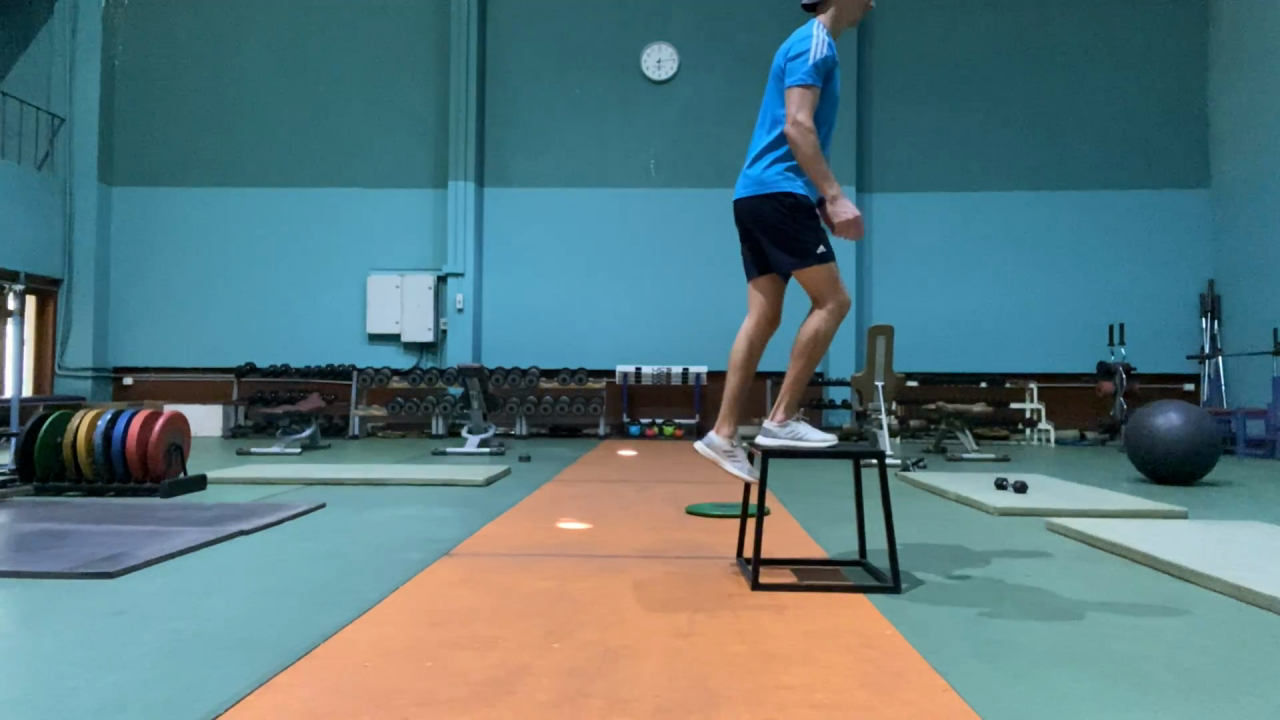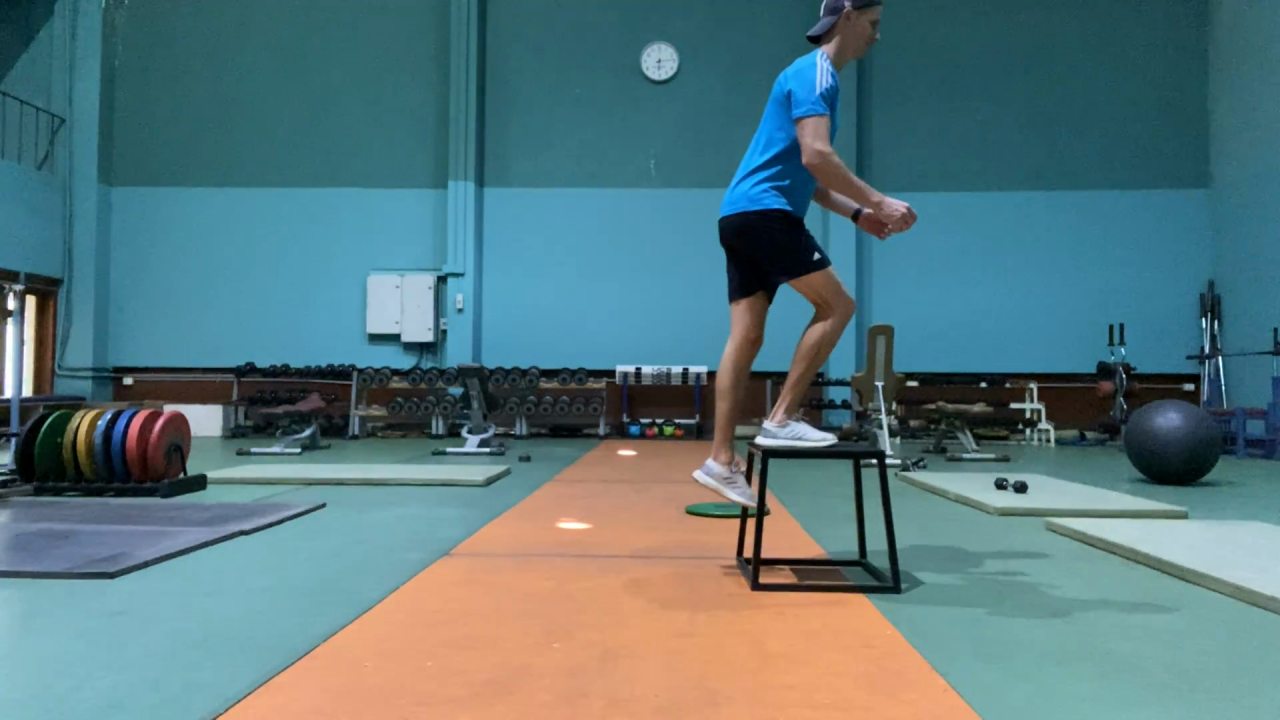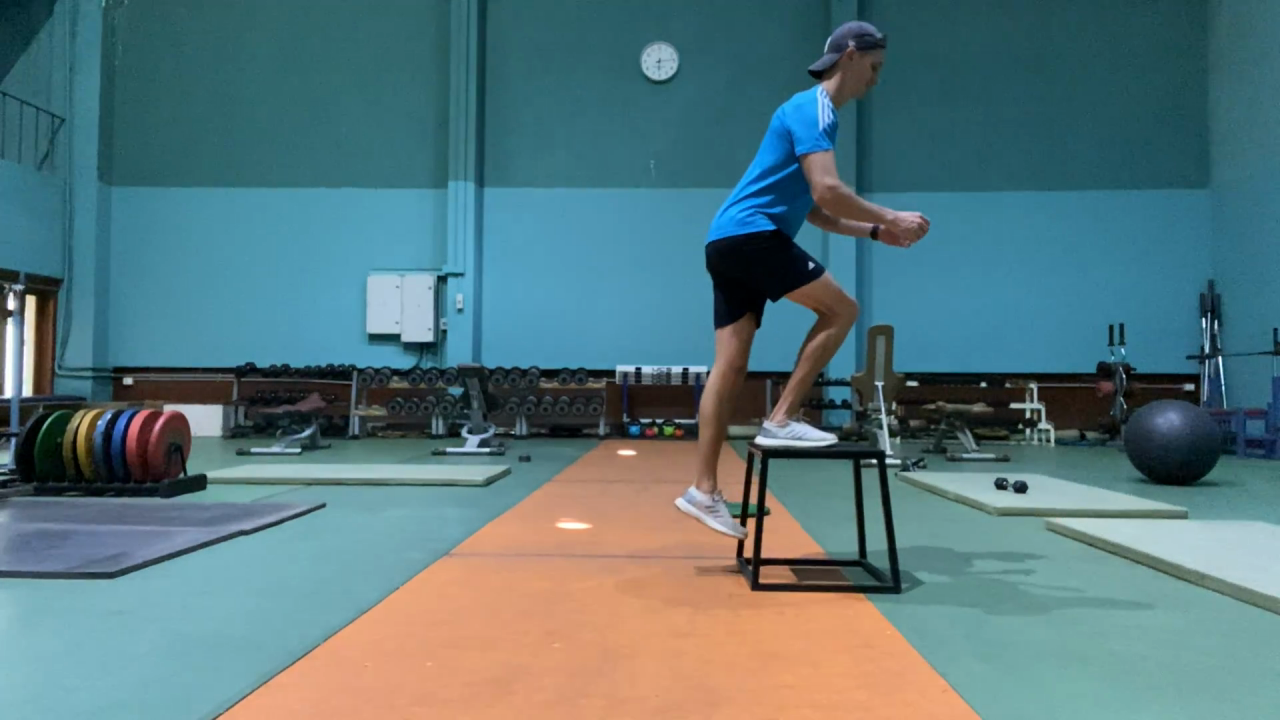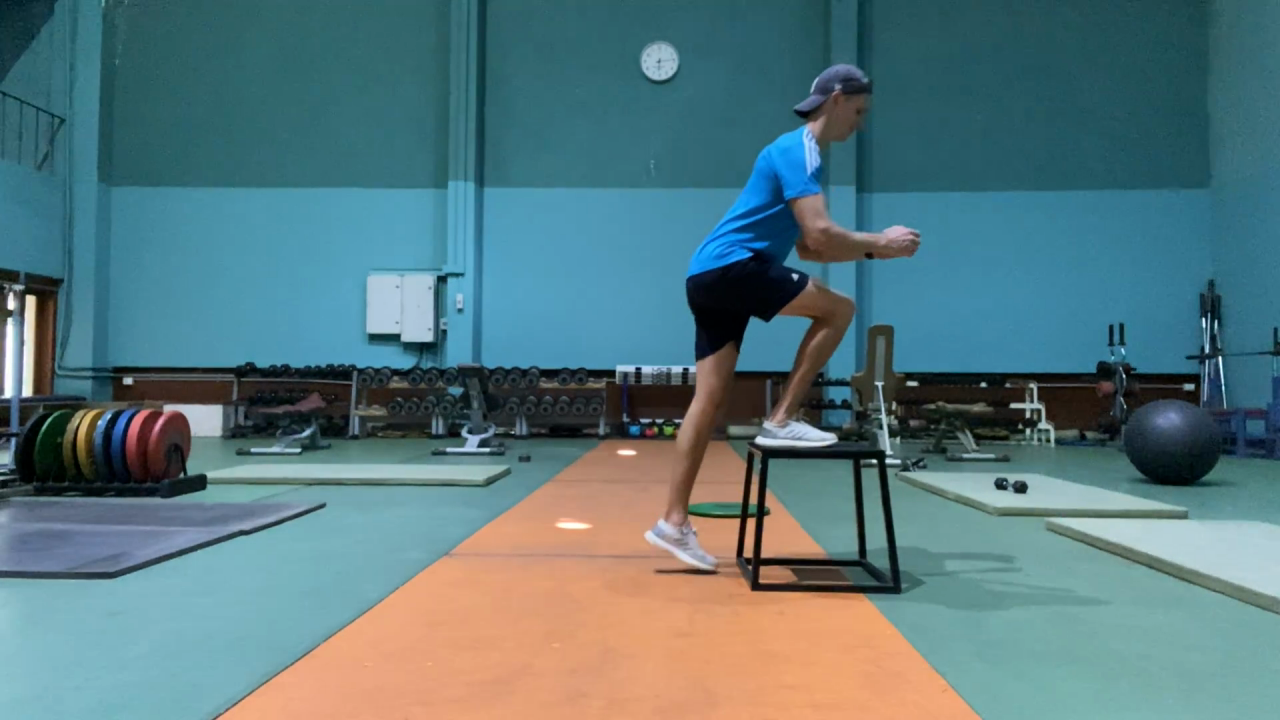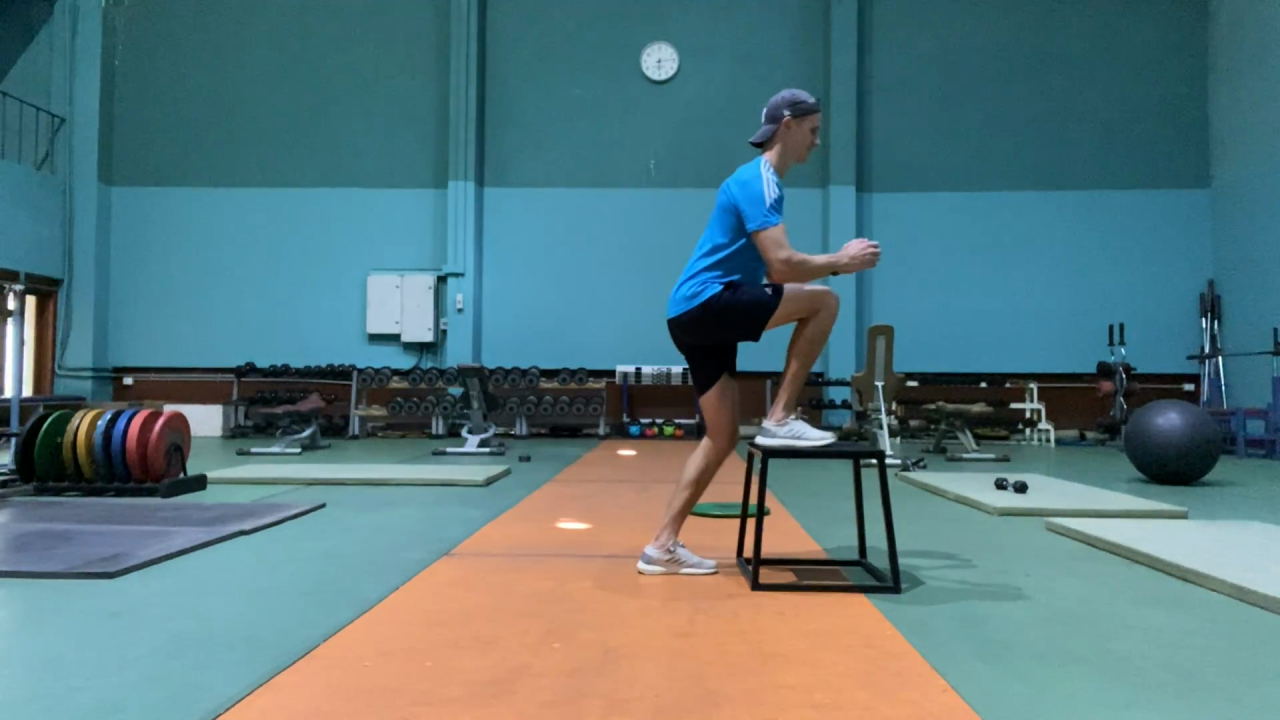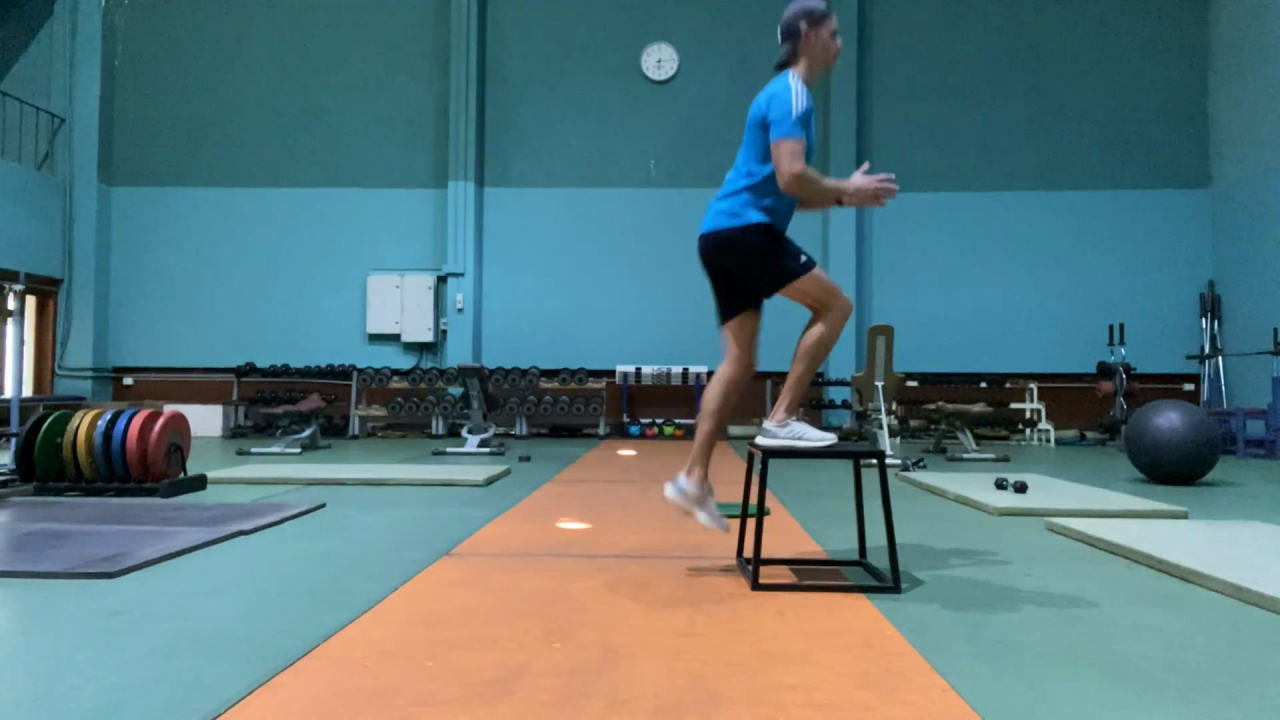
dt=0.5s
person 1, frame 1
left shoulder: (813, 45)
right shoulder: (814, 43)
right elbow: (797, 126)
left wrist: (819, 200)
right wrist: (834, 197)
left hip: (759, 196)
right hip: (777, 195)
left knee: (763, 316)
right knee: (833, 300)
left ankle: (723, 434)
right ankle: (780, 420)
person 1, frame 2
left shoulder: (815, 76)
right shoulder: (814, 72)
left elbow: (805, 175)
right elbow: (814, 156)
left wrist: (857, 213)
right wrist: (878, 201)
left hip: (741, 216)
right hip: (761, 212)
left knee: (746, 338)
right knee: (836, 305)
left ankle: (721, 461)
right ankle: (781, 419)
person 1, frame 3
left shoulder: (813, 110)
right shoulder: (813, 107)
left elbow: (815, 211)
right elbow: (827, 191)
left wrist: (876, 232)
right wrist: (891, 218)
left hip: (728, 242)
right hip: (749, 234)
left knee: (730, 366)
right knee: (840, 311)
left ankle: (703, 490)
right ankle: (781, 421)
person 1, frame 4
left shoulder: (797, 152)
right shoulder: (798, 150)
left elbow: (806, 246)
right elbow: (821, 234)
left wrist: (870, 249)
right wrist: (881, 243)
left hip: (710, 278)
right hip: (729, 268)
left knee: (708, 402)
right knee: (838, 308)
left ankle: (672, 524)
right ankle: (782, 420)
person 1, frame 5
left shoulder: (758, 181)
right shoulder: (757, 181)
left elbow: (773, 272)
right elbow: (783, 264)
left wrist: (836, 261)
right wrist: (841, 261)
left hip: (696, 314)
right hip: (706, 305)
left knee: (721, 436)
right knee: (823, 301)
left ankle: (663, 545)
right ankle: (780, 419)
person 1, frame 6
left shoulder: (788, 93)
right shoulder: (790, 92)
left elbow: (787, 188)
right elbow: (790, 177)
left wrist: (842, 195)
right wrist: (847, 189)
left hip: (725, 235)
right hip: (743, 230)
left knee: (738, 362)
right knee: (834, 308)
left ankle: (693, 478)
right ankle: (781, 423)
